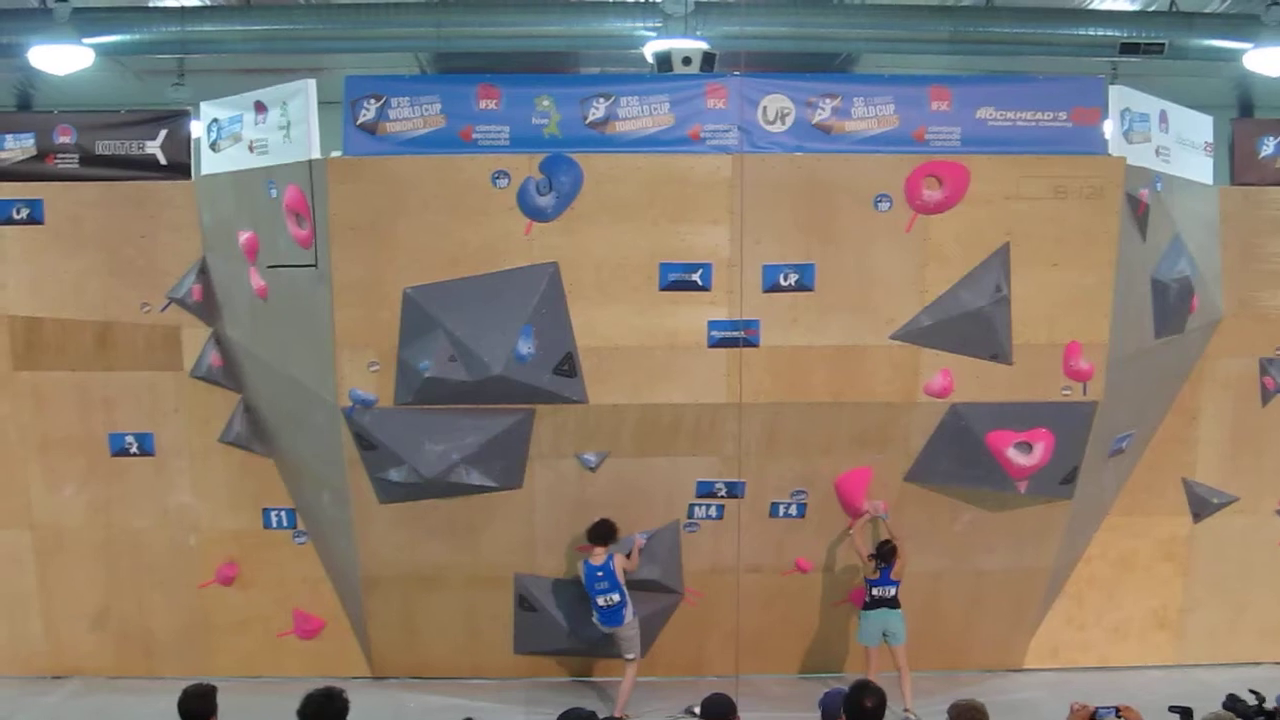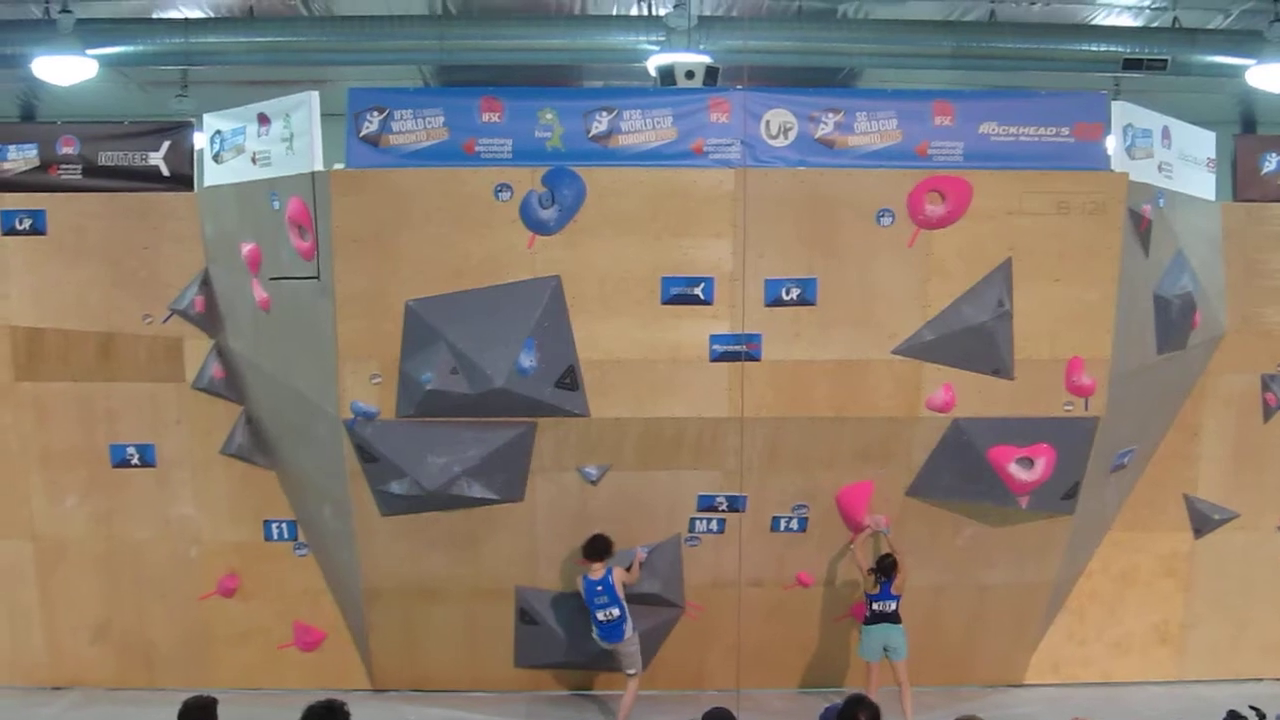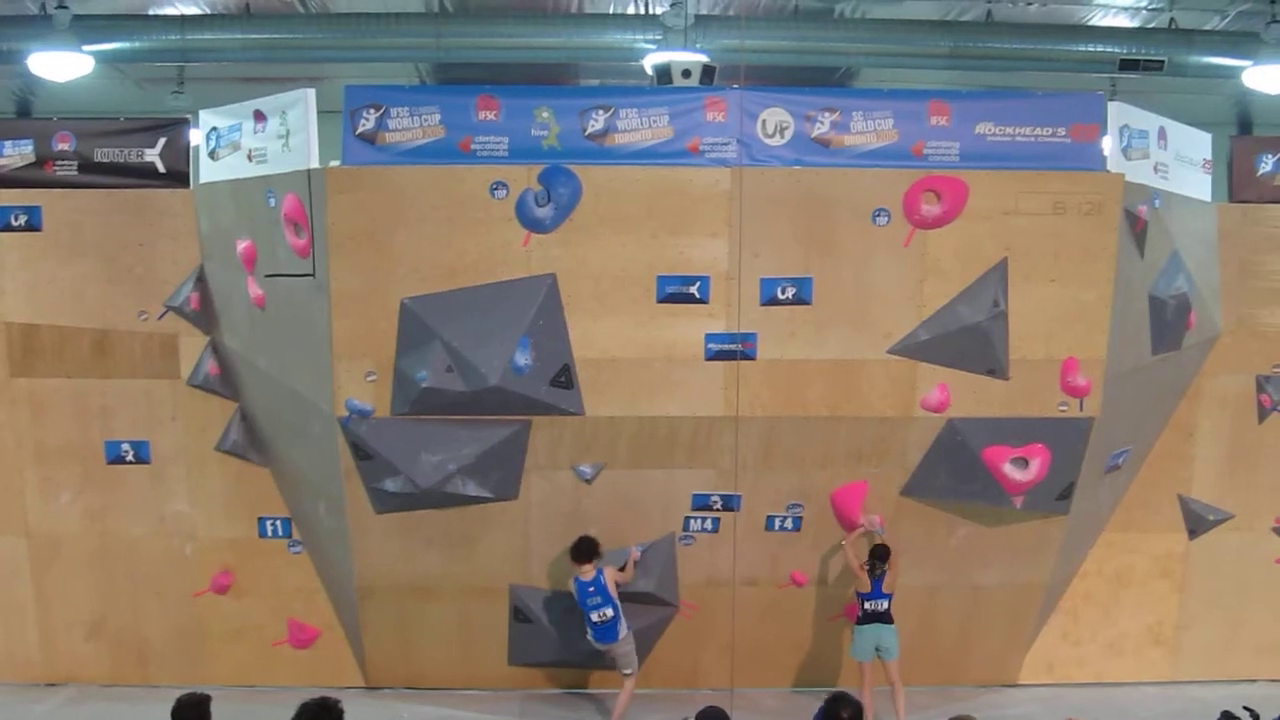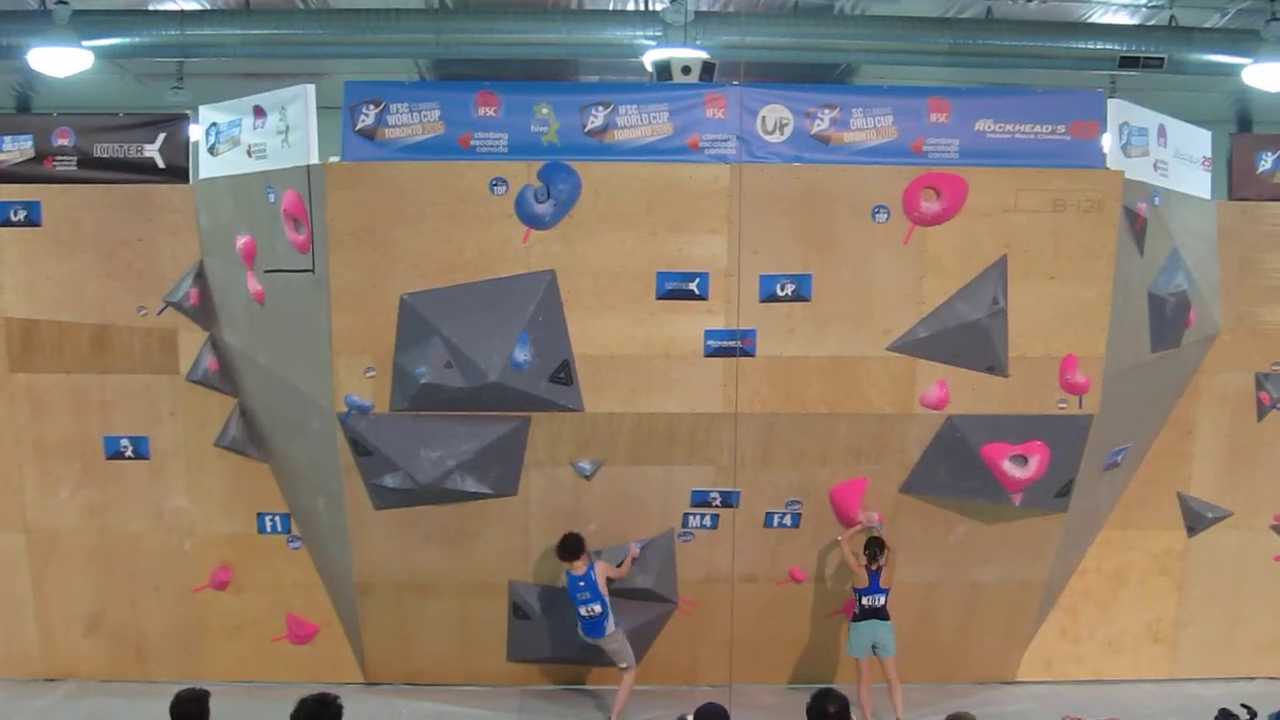
dt=0.3s
person 1, frame 1
left shoulder: (870, 564)
right shoulder: (898, 566)
left elbow: (855, 532)
right elbow: (896, 541)
left wrist: (869, 515)
right wrist: (884, 520)
left hip: (871, 616)
right hip: (893, 616)
left knee: (872, 667)
right knee: (902, 666)
person 1, frame 2
left shoulder: (870, 578)
right shoulder: (899, 581)
left elbow: (856, 547)
right elbow: (897, 556)
left wrist: (871, 530)
right wrist: (885, 534)
left hip: (872, 631)
right hip: (895, 630)
left knee: (872, 681)
right knee: (903, 680)
person 1, frame 3
left shoulder: (861, 576)
right shoulder: (891, 577)
left elbow: (847, 545)
right elbow: (892, 556)
left wrist: (864, 529)
right wrist: (879, 534)
left hip: (864, 631)
right hip: (887, 630)
left knee: (866, 682)
right knee: (895, 681)
person 1, frame 4
left shoulder: (858, 571)
right shoulder: (887, 572)
left elbow: (844, 541)
right elbow: (890, 550)
left wrist: (862, 526)
right wrist: (876, 530)
left hip: (861, 627)
right hip: (883, 626)
left knee: (864, 679)
right knee: (892, 677)
person 2, frame 1
left shoulder: (582, 567)
right shoulder: (617, 560)
right elbow: (632, 566)
right wrist: (636, 546)
left hip: (602, 623)
right hip: (625, 622)
right knee: (631, 666)
person 2, frame 2
left shoulder: (581, 582)
right shoulder: (615, 573)
right elbow: (632, 579)
right wrist: (637, 560)
left hip: (602, 639)
right hip: (625, 637)
right knee: (633, 680)
person 2, frame 3
left shoulder: (573, 584)
right shoulder: (607, 573)
right elbow: (627, 578)
right wrist: (631, 559)
left hip: (596, 640)
right hip: (620, 638)
right knee: (629, 680)
person 2, frame 4
left shoulder: (567, 577)
right shoulder: (599, 568)
right elbow: (621, 573)
right wrist: (630, 556)
left hip: (586, 634)
right hip: (608, 633)
right knee: (630, 671)
